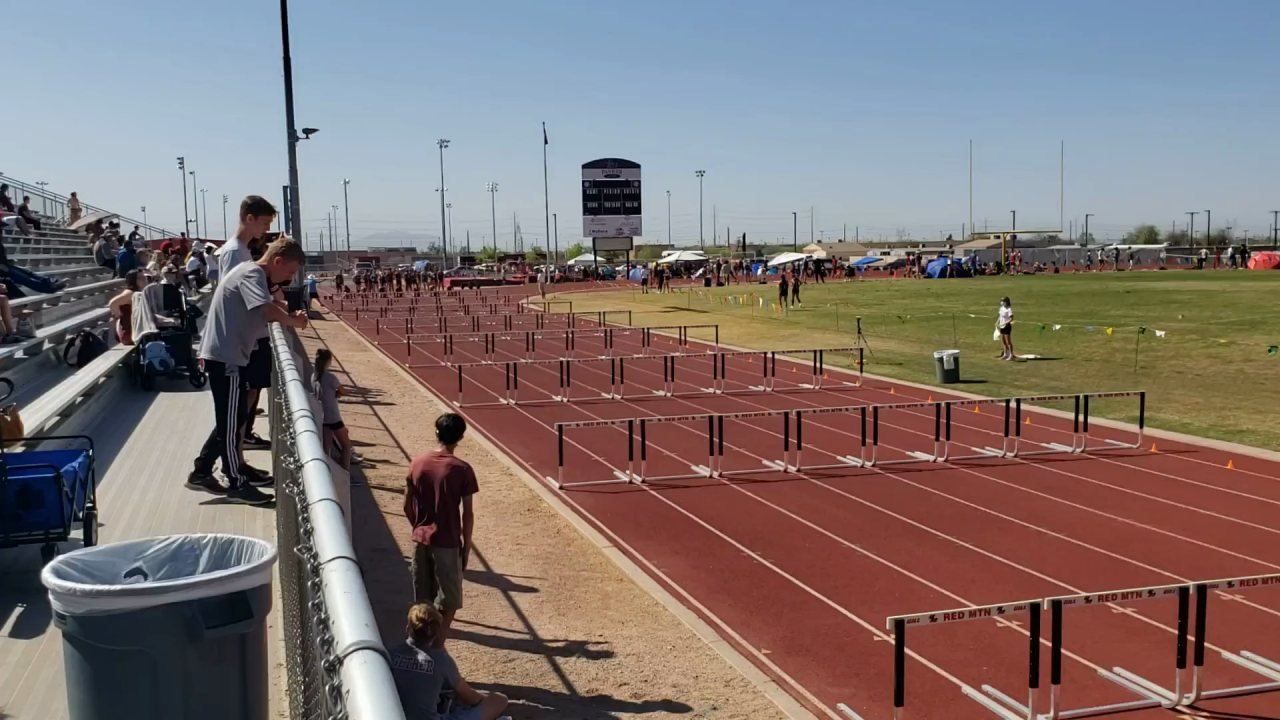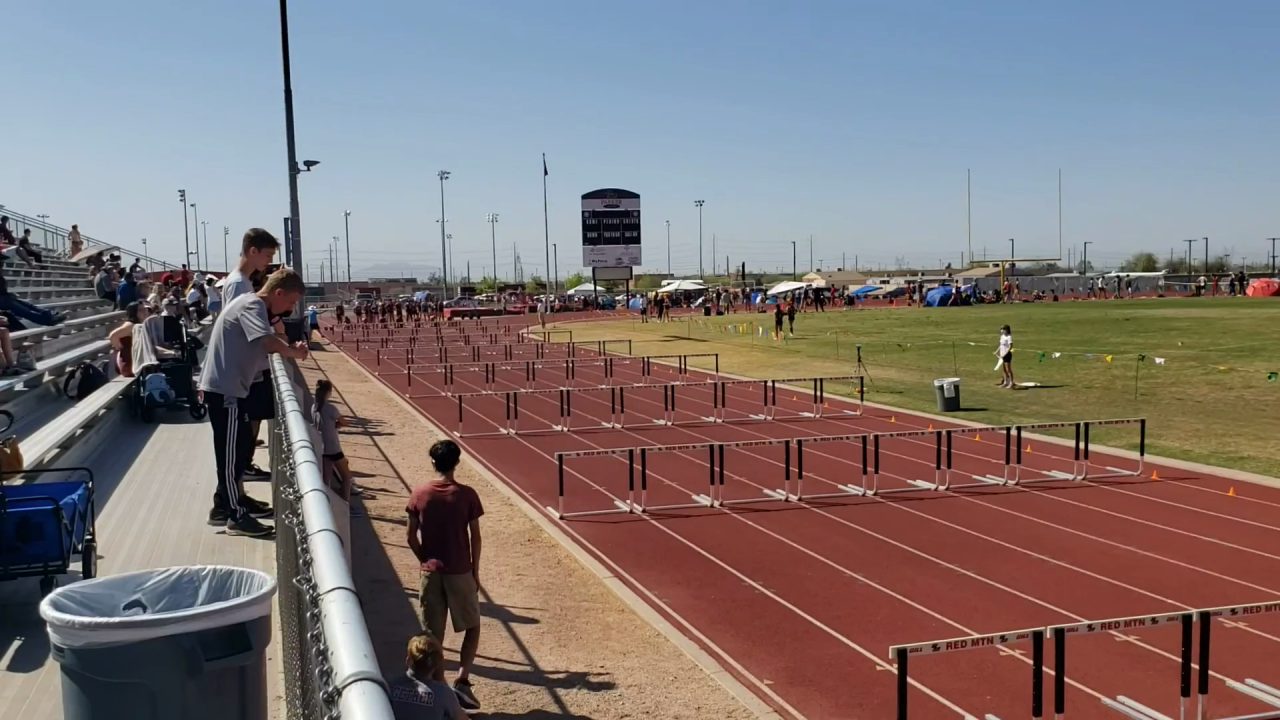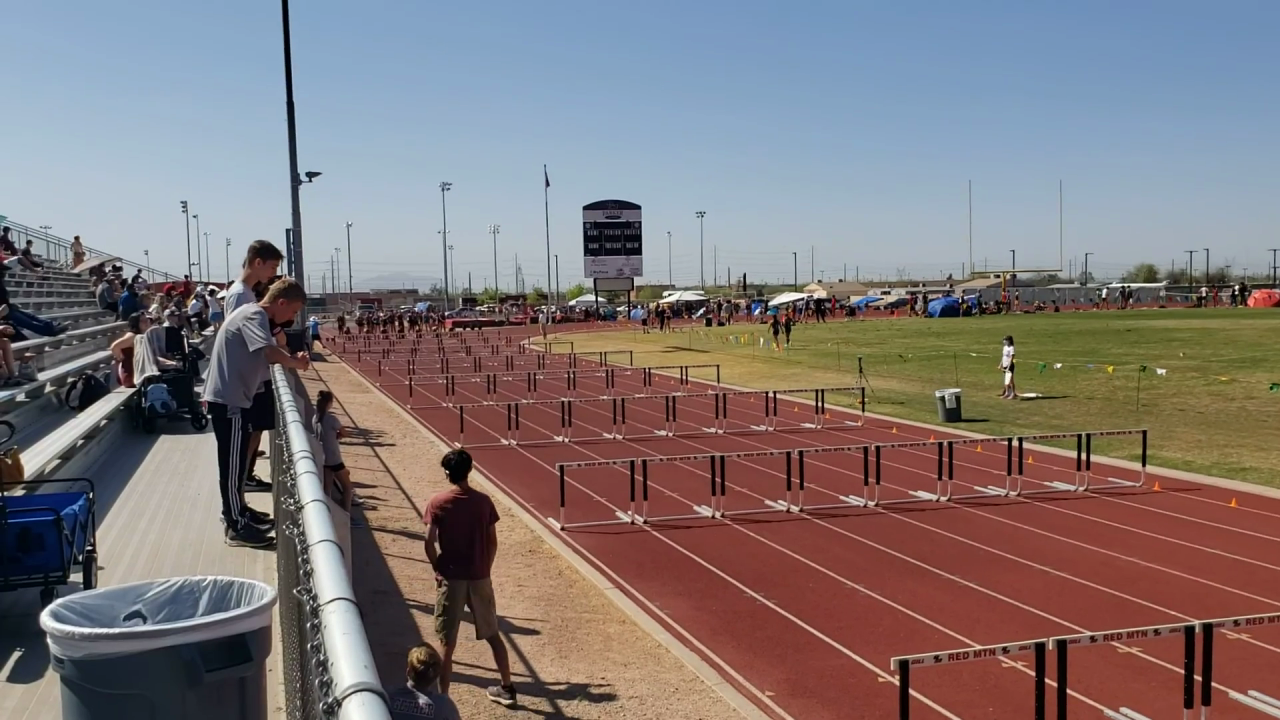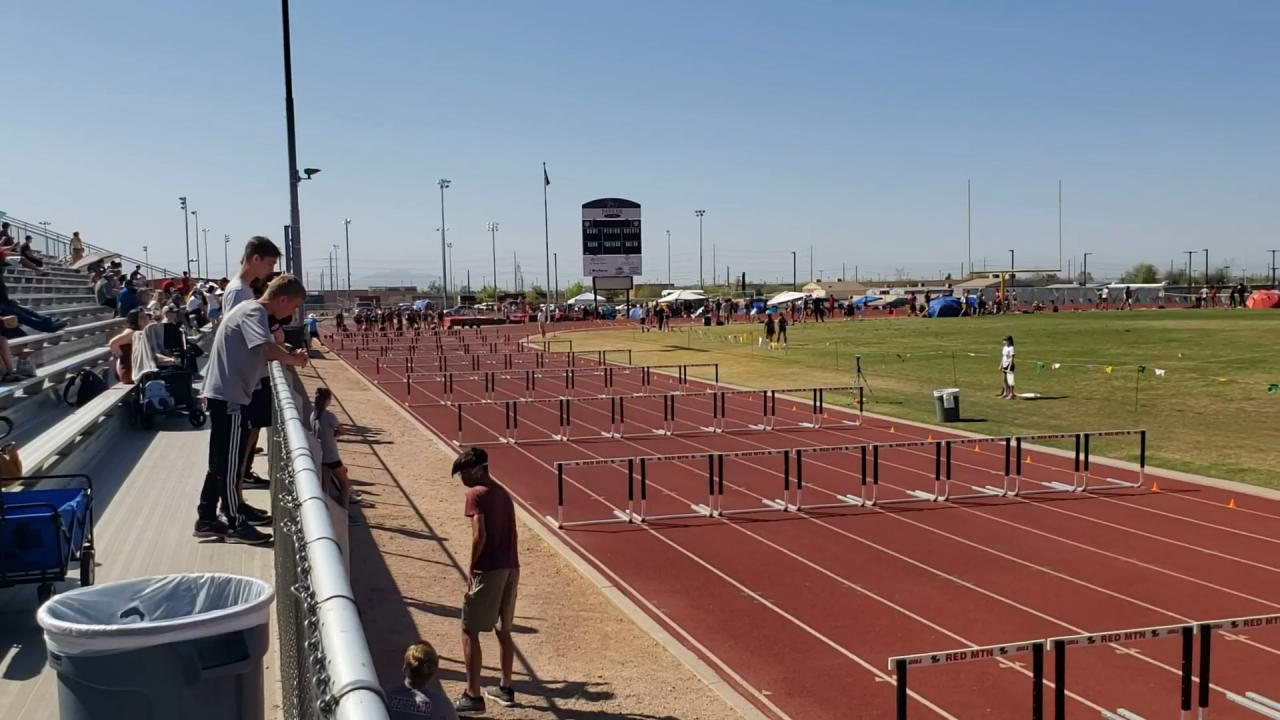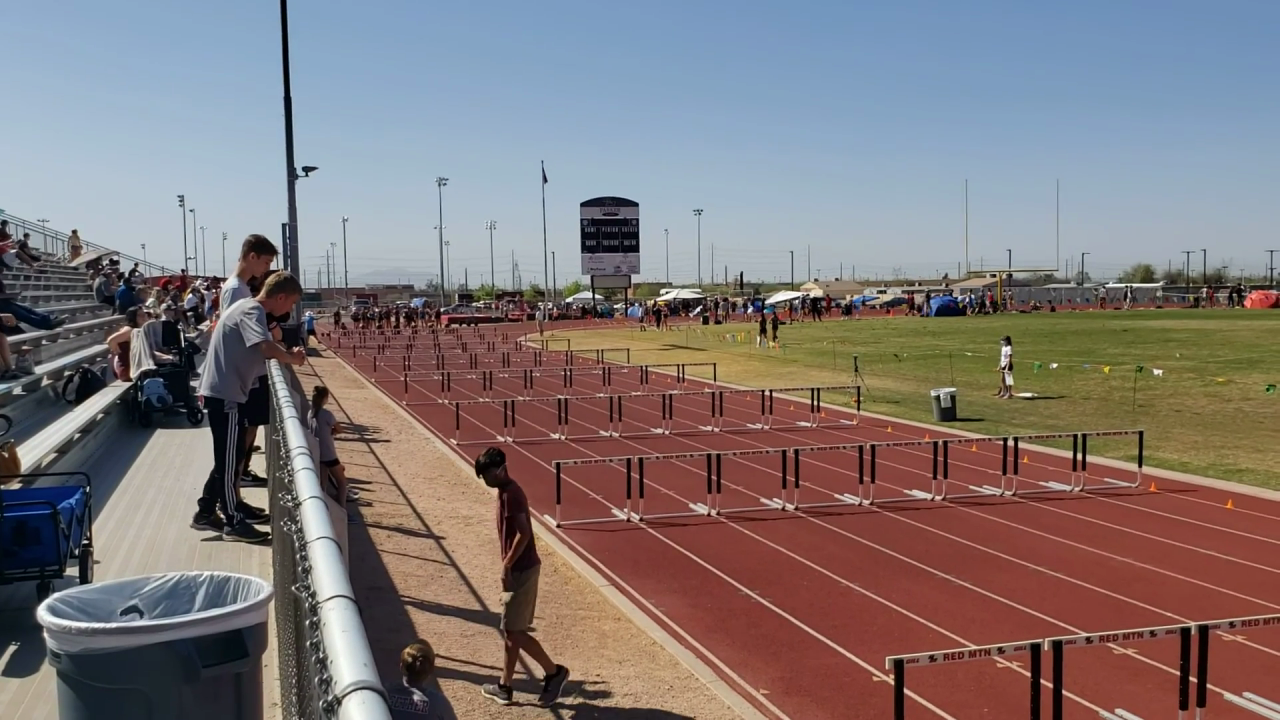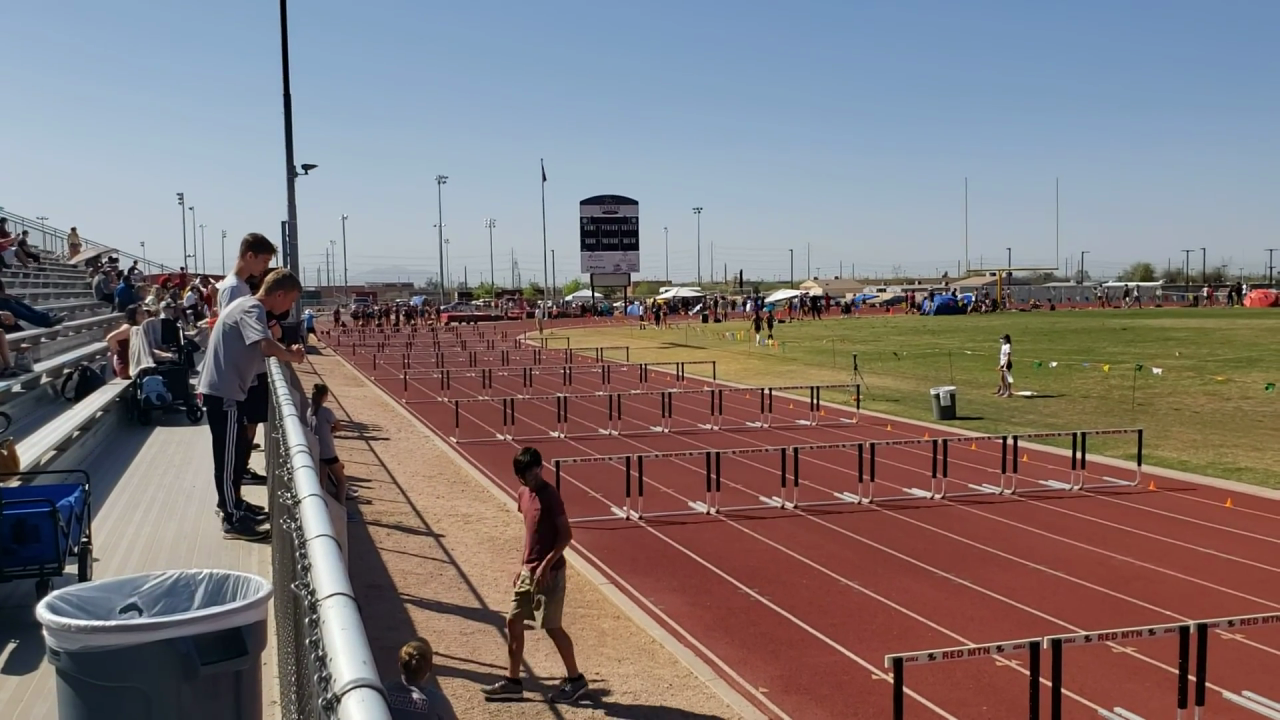
dt=0.3s
person 1, frame 1
left shoulder: (252, 273)
right shoulder: (252, 273)
left elbow: (267, 308)
right elbow: (269, 311)
left wrist: (288, 316)
right wrist: (295, 321)
left hip: (226, 355)
right hip: (225, 357)
left knee: (235, 418)
right knee: (231, 421)
left ankle: (202, 471)
right ankle: (237, 485)
person 1, frame 2
left shoulder: (253, 305)
right shoulder: (252, 305)
left elbow: (266, 342)
right elbow: (270, 343)
left wrist: (290, 349)
right wrist: (295, 352)
left hip: (229, 387)
right hip: (224, 389)
left knee: (242, 448)
right knee: (231, 453)
left ankle: (226, 503)
right ankle: (236, 517)
person 1, frame 3
left shoulder: (254, 314)
right shoulder: (254, 315)
left elbow: (266, 352)
right elbow: (271, 353)
left wrist: (291, 359)
right wrist: (297, 362)
left hip: (230, 397)
right hip: (228, 399)
left knee: (235, 463)
right knee: (232, 464)
left ankle: (237, 513)
right ankle: (238, 527)
person 1, frame 4
left shoulder: (253, 311)
right shoulder: (254, 312)
left elbow: (267, 349)
right elbow: (269, 350)
left wrist: (288, 353)
right wrist: (295, 359)
left hip: (226, 393)
right hip: (228, 396)
left knee: (223, 461)
right knee: (229, 462)
left ankle: (208, 519)
right ankle: (235, 524)
person 1, frame 5
left shoulder: (250, 309)
right shoulder: (252, 311)
left elbow: (263, 346)
right elbow: (267, 349)
left wrist: (287, 354)
right wrist: (293, 358)
left hip: (224, 391)
right hip: (224, 394)
left knee: (230, 457)
right knee: (229, 459)
left ankle: (207, 511)
right ankle: (233, 523)
person 1, frame 6
left shoulder: (250, 306)
right shoulder: (252, 309)
left elbow: (263, 344)
right elbow: (267, 346)
left wrist: (287, 352)
right wrist: (293, 355)
left hip: (226, 389)
right hip: (223, 392)
left knee: (238, 452)
right knee: (229, 457)
left ankle: (234, 507)
right ankle: (233, 521)
person 2, frame 1
left shoulder: (418, 463)
right shoulder: (462, 469)
left elbow: (407, 506)
right elbow: (467, 514)
right wrist: (466, 547)
left hip: (420, 543)
right hip: (447, 545)
right knee: (447, 608)
person 2, frame 2
left shoulder: (418, 493)
right shoulder: (467, 495)
left elbow: (411, 537)
right elbow: (475, 538)
right wrist: (475, 571)
left hip: (430, 573)
right hip: (459, 572)
left knee: (433, 637)
right knee: (472, 627)
right ankle: (462, 681)
person 2, frame 3
left shoulder: (438, 503)
right shoulder: (484, 502)
left elbow: (429, 546)
right elbow: (492, 543)
left wrist: (438, 571)
left hip: (451, 579)
right hip: (480, 579)
left knee: (447, 644)
right knee: (492, 634)
right ankle: (507, 688)
person 2, frame 4
left shoulder: (476, 495)
right shoulder: (504, 494)
left elbow: (480, 535)
left wrist: (472, 568)
left hip: (488, 571)
right hip: (511, 569)
left knee: (470, 633)
right knee: (504, 631)
left ankle: (473, 696)
right ankle: (505, 688)
person 2, frame 5
left shoulder: (509, 493)
right shoulder: (508, 492)
left elbow: (524, 534)
left wrist: (507, 566)
right wrist: (508, 566)
left hip: (520, 570)
right hip: (518, 568)
left knee: (514, 631)
right knee: (510, 630)
left ankle: (555, 672)
right ankle: (504, 686)
person 2, frame 6
left shoulder: (551, 496)
right shoulder: (523, 493)
left elbow: (565, 535)
left wrist: (546, 565)
right wrist: (523, 566)
left hip: (549, 572)
right hip: (530, 570)
left knee: (552, 628)
right knee: (513, 622)
left ankle: (576, 678)
right ankle: (512, 681)
person 3, frame 1
left shoulder: (245, 249)
right shoulder: (233, 251)
left wrist: (272, 294)
left hip: (255, 332)
left knee: (254, 388)
right knee: (248, 390)
left ankle: (245, 433)
right ankle: (239, 437)
person 3, frame 2
left shoulder: (246, 282)
right shoulder: (237, 283)
left wrist: (272, 326)
left knee: (254, 420)
right knee: (249, 422)
left ankle: (245, 465)
right ankle: (241, 468)
person 3, frame 3
left shoulder: (249, 292)
right shoulder: (239, 293)
left wrist: (274, 335)
left knee: (255, 432)
right knee: (251, 433)
left ankle: (246, 477)
right ankle: (242, 480)
person 3, frame 4
left shoulder: (247, 289)
right shoulder: (237, 290)
left wrist: (272, 333)
left knee: (253, 428)
right knee: (248, 429)
left ankle: (244, 473)
right ankle: (239, 475)
person 3, frame 5
left shoulder: (244, 287)
right shoulder: (234, 289)
left wrist: (269, 331)
right wrist: (268, 331)
left knee: (250, 426)
right knee: (246, 428)
left ankle: (242, 471)
right ankle: (238, 474)
person 3, frame 6
left shoulder: (243, 285)
right shoulder: (233, 287)
left wrist: (269, 328)
right wrist: (269, 328)
left hip: (253, 369)
left knee: (250, 424)
right knee: (246, 425)
left ankle: (241, 469)
right ankle: (239, 471)
